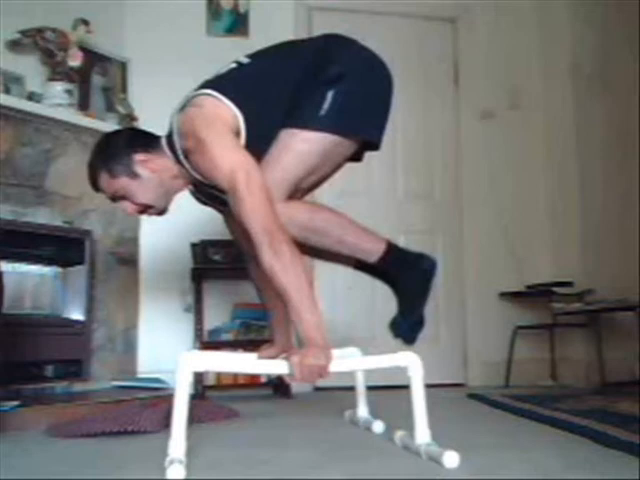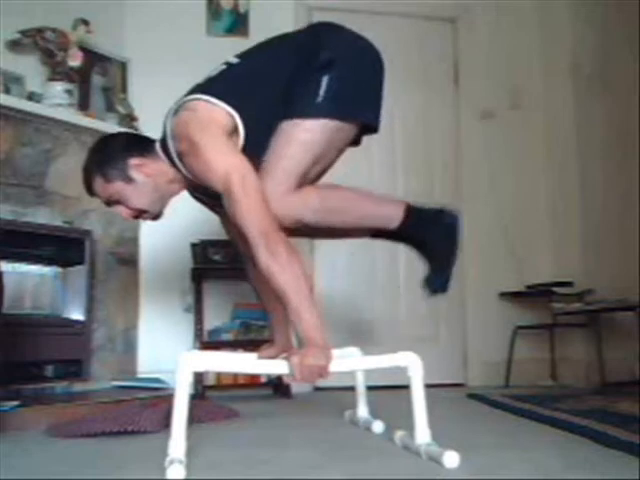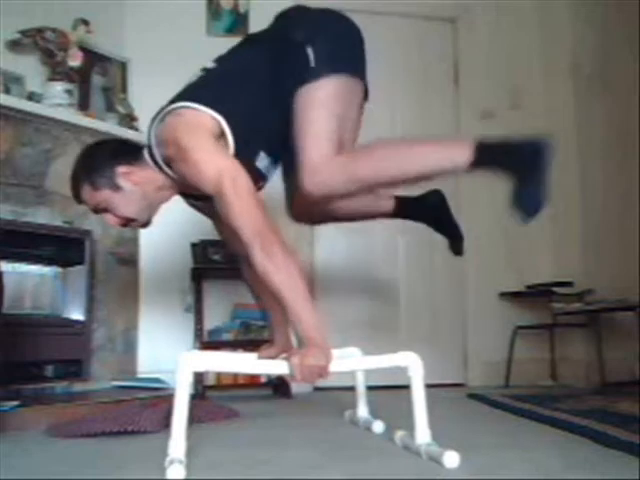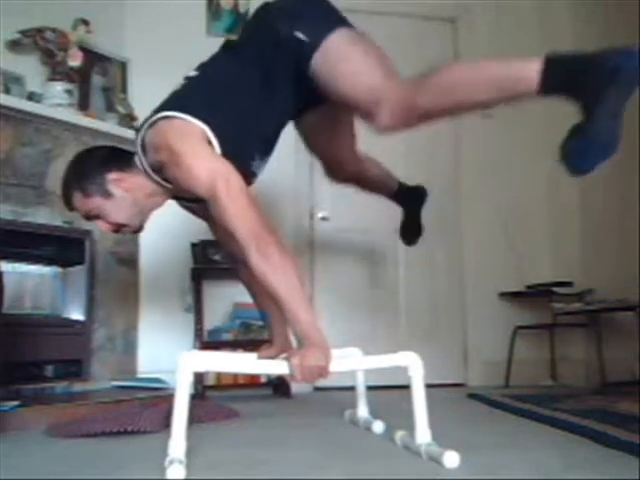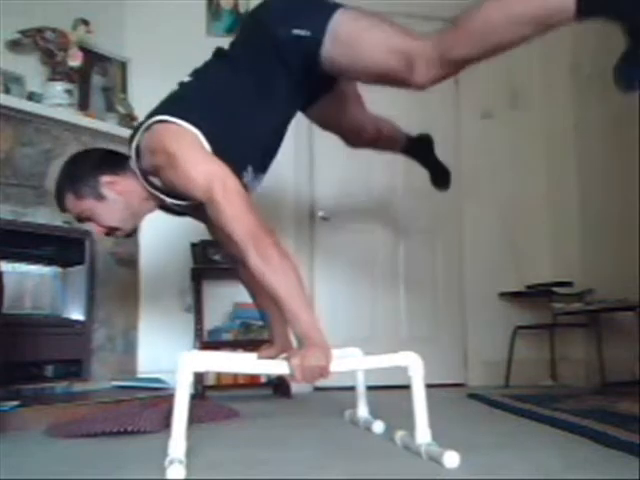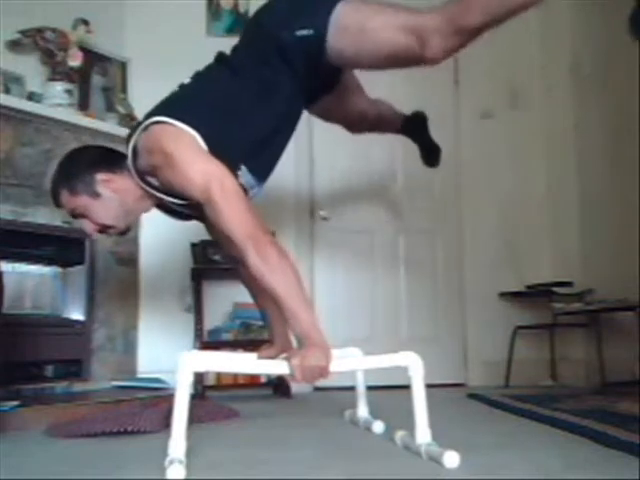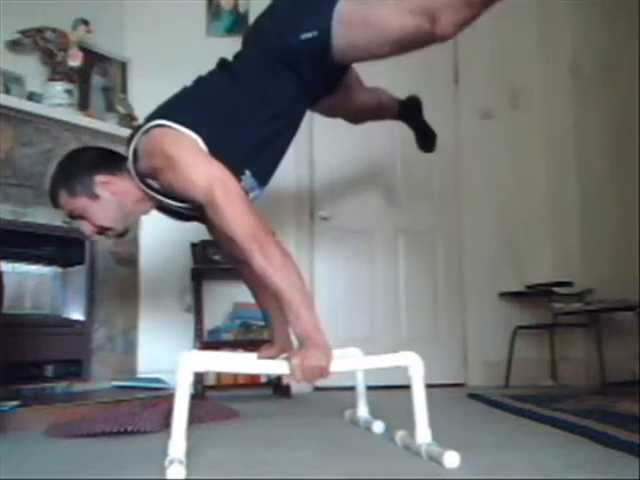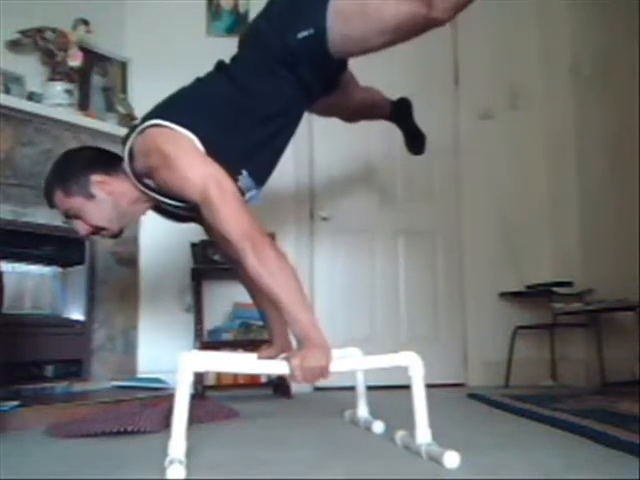
dt=0.2s
person 1, frame 1
left shoulder: (201, 139)
right shoulder: (198, 174)
left elbow: (271, 240)
right elbow: (254, 249)
left wrist: (315, 342)
right wrist: (281, 338)
right hip: (325, 86)
left knee: (269, 211)
right knee: (270, 210)
left ankle: (395, 262)
right ankle: (394, 266)
person 1, frame 2
left shoulder: (193, 145)
right shoulder: (190, 171)
left elbow: (265, 243)
right elbow: (253, 244)
left wrist: (316, 344)
right wrist: (283, 341)
left hip: (337, 62)
right hip: (311, 76)
left knee: (273, 202)
right knee: (279, 210)
left ankle: (417, 222)
right ankle: (402, 220)
person 1, frame 3
left shoulder: (182, 148)
right shoulder: (178, 178)
left elbow: (262, 245)
right elbow: (248, 249)
left wrist: (316, 343)
right wrist: (282, 338)
left hip: (311, 41)
right hip: (283, 71)
left knee: (320, 183)
right knee: (306, 206)
left ankle: (497, 153)
right ankle: (423, 208)
person 1, frame 4
left shoulder: (172, 150)
right shoulder: (184, 186)
left elbow: (260, 245)
right elbow: (244, 255)
left wrist: (314, 341)
right wrist: (280, 338)
right hip: (285, 63)
left knee: (394, 109)
right knee: (341, 165)
left ankle: (577, 73)
right ankle: (404, 193)
person 1, frame 5
left shoulder: (166, 153)
right shoulder: (174, 193)
left elbow: (260, 247)
right elbow: (242, 253)
left wrist: (311, 343)
right wrist: (281, 338)
right hip: (288, 68)
left knee: (420, 64)
right knee: (356, 130)
right ankle: (417, 148)
person 1, frame 6
left shoulder: (165, 156)
right shoulder: (169, 196)
left elbow: (256, 246)
right elbow: (244, 252)
left wrist: (316, 343)
right wrist: (281, 338)
right hip: (287, 66)
left knee: (430, 42)
right knee: (357, 117)
right ankle: (410, 126)
person 1, frame 7
left shoulder: (165, 157)
right shoulder: (171, 197)
left elbow: (258, 245)
right elbow: (245, 255)
left wrist: (314, 343)
right wrist: (281, 339)
right hip: (293, 65)
right knee: (357, 107)
right ankle: (406, 111)
person 1, frame 8
left shoulder: (161, 156)
right shoulder: (167, 196)
left elbow: (253, 247)
right elbow: (241, 254)
left wrist: (313, 342)
right wrist: (280, 339)
left hip: (294, 38)
right hip: (287, 64)
right knee: (352, 107)
right ankle: (397, 112)
